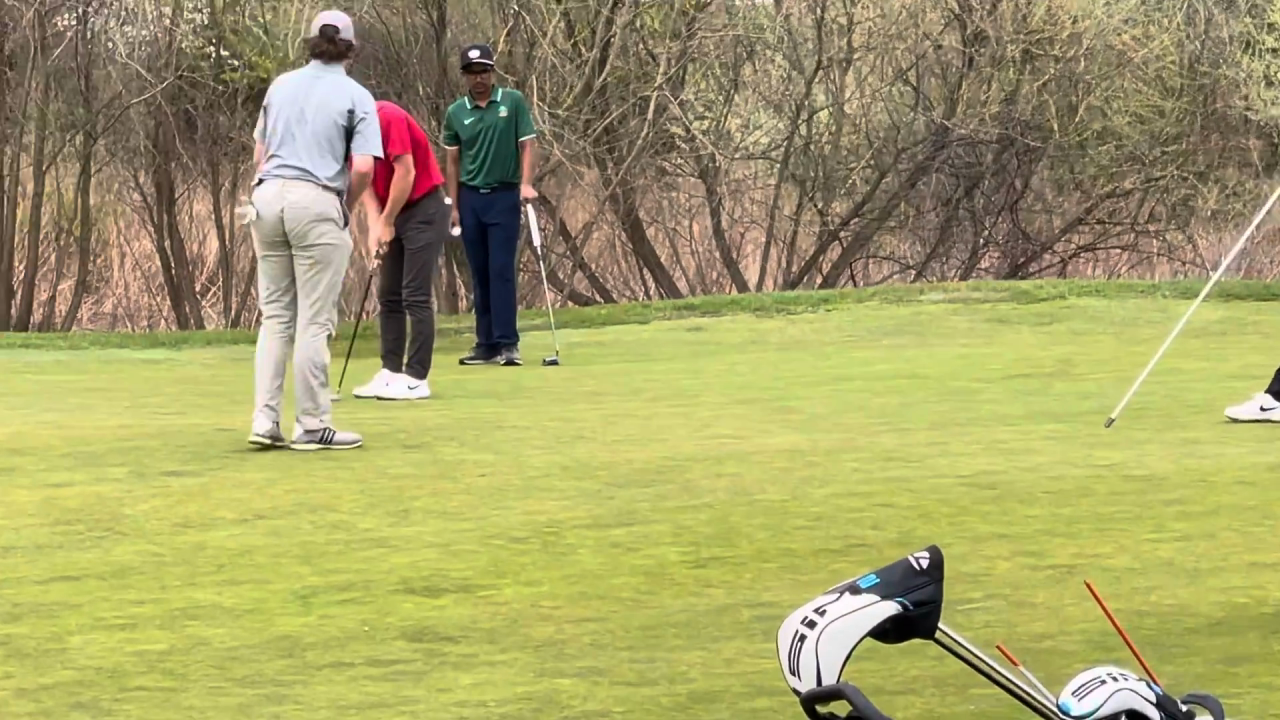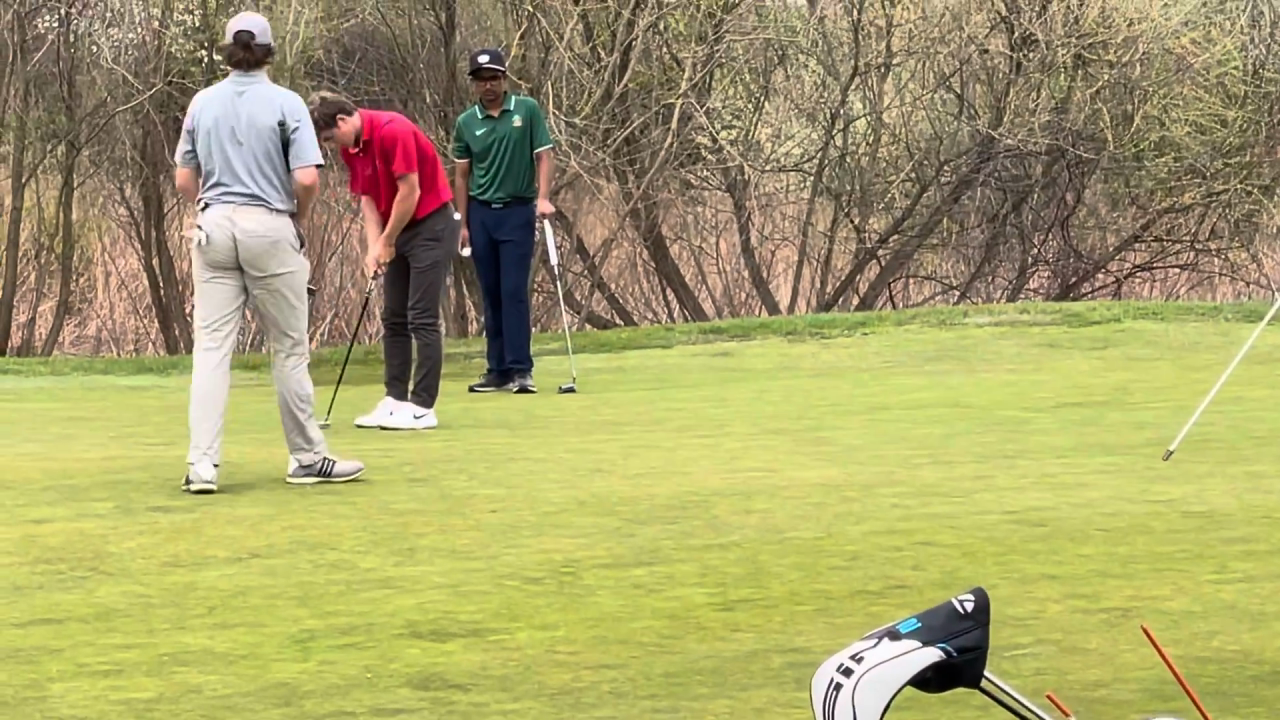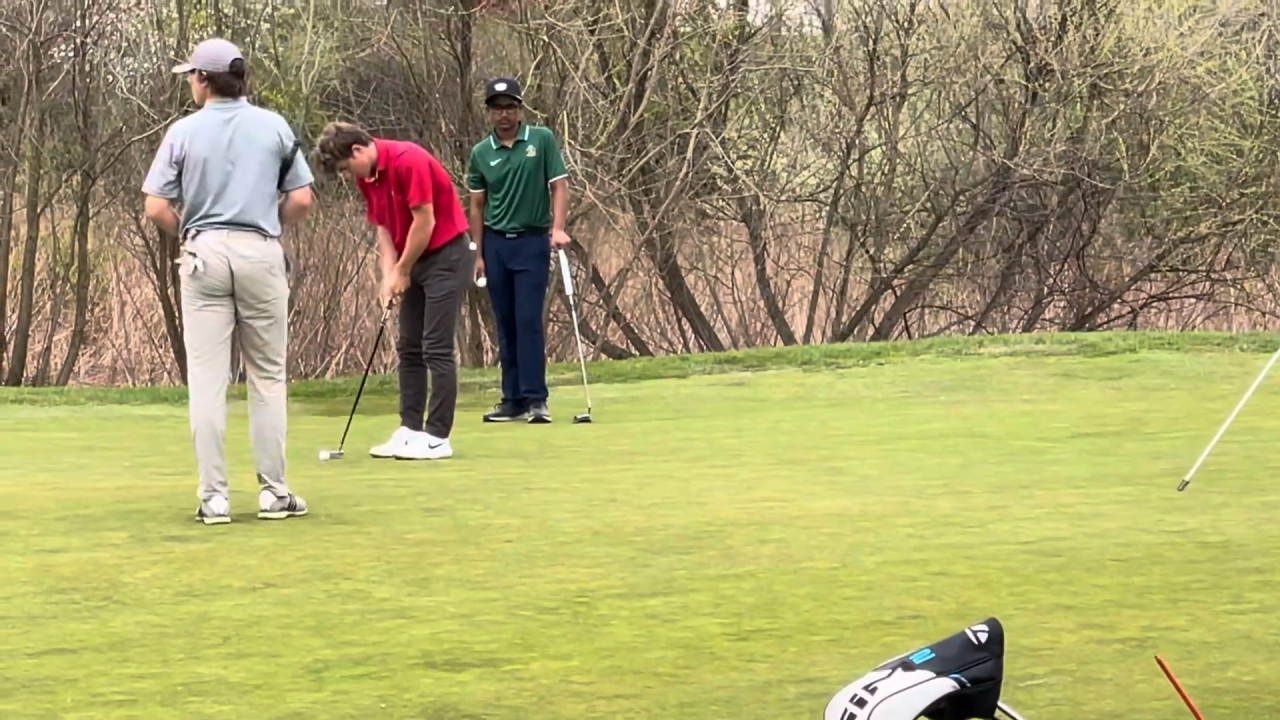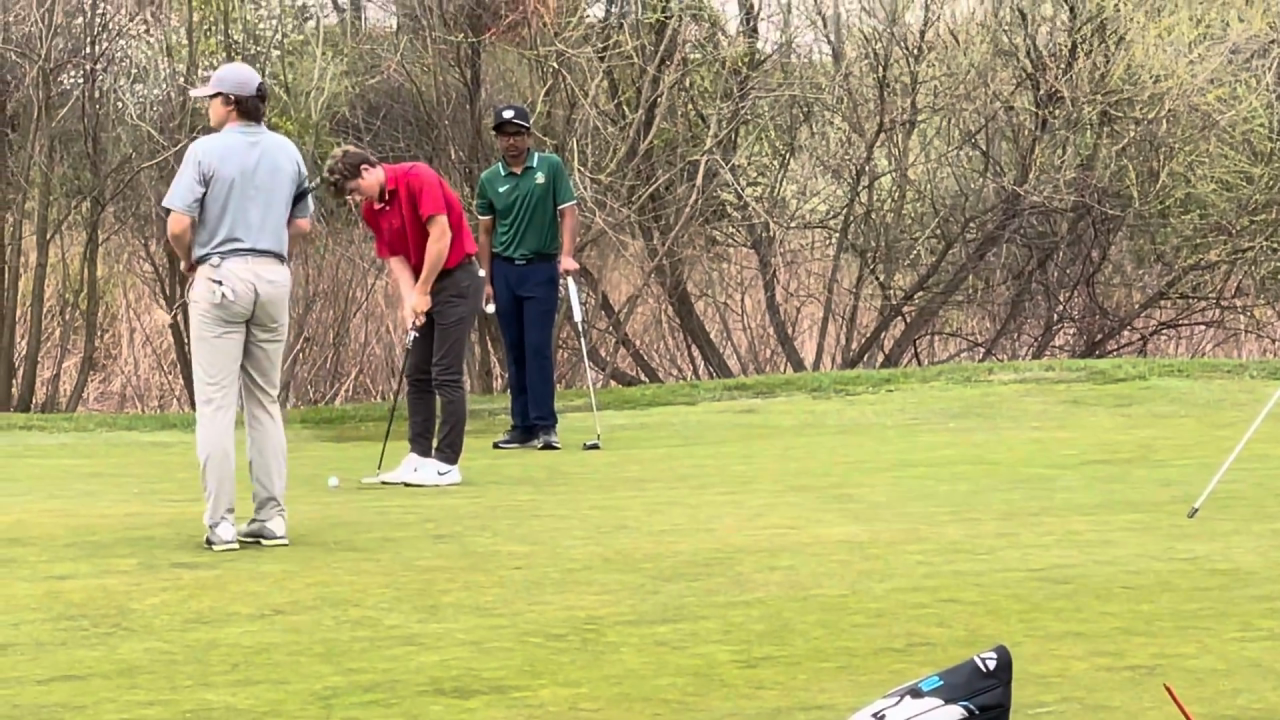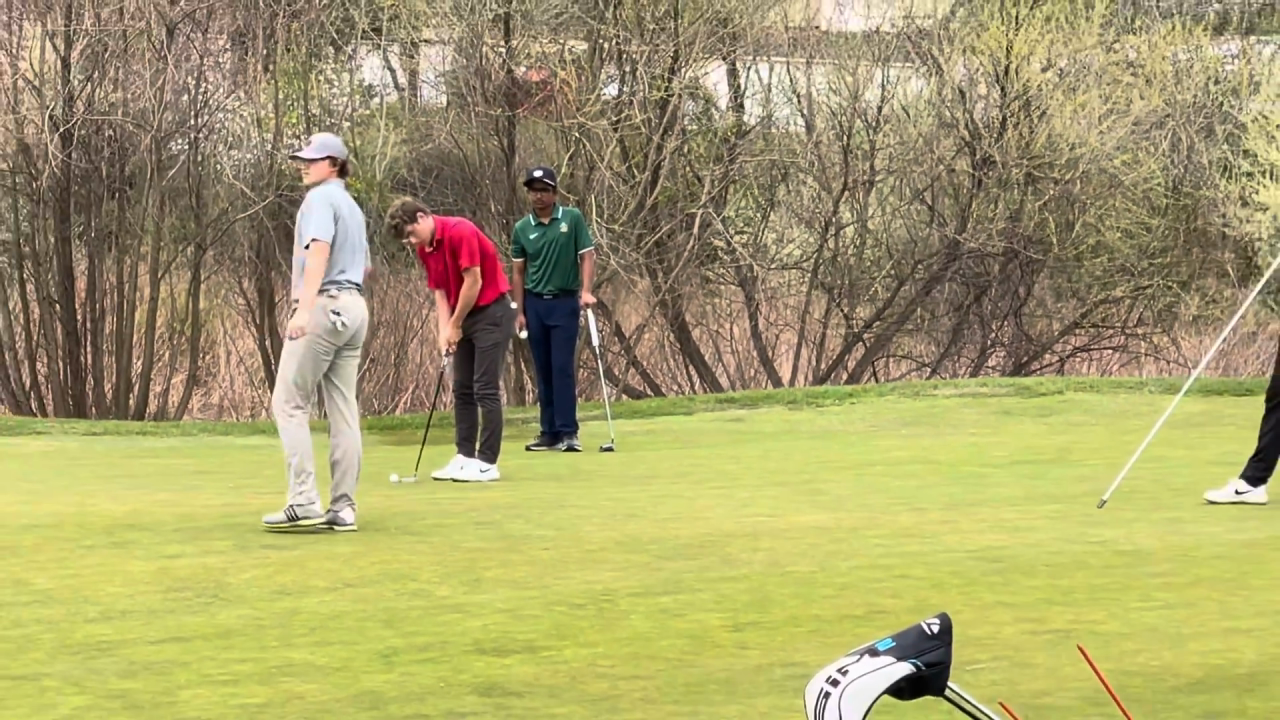
dt=0.5s
person 1, frame 1
left shoulder: (281, 84)
right shoulder: (356, 95)
left elbow: (260, 153)
right elbow: (363, 168)
right wrist: (346, 210)
left hip: (268, 198)
right hip: (317, 203)
left knee: (275, 316)
right knee: (313, 322)
left ankle: (266, 418)
right ankle: (311, 425)
person 1, frame 2
left shoulder: (202, 102)
right shoulder: (286, 102)
left elbow: (184, 180)
right elbow: (306, 179)
right wrist: (298, 218)
left hip: (213, 227)
right hip: (269, 229)
left knee: (211, 348)
right knee: (289, 351)
left ankle: (201, 463)
right ankle: (307, 459)
person 1, frame 3
left shoulder: (183, 131)
right shoulder: (273, 125)
left elbow: (156, 209)
right elbow: (301, 200)
left hip: (204, 256)
right hip: (261, 255)
left knee: (207, 380)
right knee: (267, 379)
left ankle: (214, 496)
right ankle: (274, 492)
person 1, frame 4
left shoulder: (205, 150)
right shoulder: (287, 151)
left elbow: (177, 226)
right elbow: (301, 224)
left wrist: (190, 260)
left hip: (219, 279)
right hip: (273, 278)
left knee: (215, 404)
right knee: (264, 403)
left ankle: (221, 522)
right ankle: (270, 517)
person 1, frame 5
left shoulder: (321, 198)
right shoulder: (350, 204)
left elbow: (319, 252)
right elbow: (365, 265)
left wrist: (305, 308)
left hip: (325, 311)
right hip: (352, 309)
left knee: (289, 404)
right knee: (343, 411)
left ankle: (304, 501)
right ankle: (343, 507)
person 2, frame 1
left shoulder: (514, 102)
right shoulder: (455, 113)
left elbow: (527, 145)
right elbow: (452, 161)
left wrist: (526, 183)
right wrist: (453, 205)
left hip: (504, 196)
right hip: (470, 198)
left knee: (502, 271)
right knee: (479, 274)
left ankle: (507, 343)
right ankle: (486, 343)
person 2, frame 2
left shoulder: (528, 110)
right shoulder: (465, 122)
left elbow: (543, 156)
right elbow: (461, 175)
left wrist: (543, 198)
right wrist: (462, 223)
left hip: (517, 211)
right hip: (480, 214)
left knee: (514, 291)
right knee: (490, 295)
left ankle: (520, 369)
right ankle: (498, 369)
person 2, frame 3
left shoulder: (542, 140)
right shoulder: (480, 153)
left elbow: (559, 185)
right elbow: (477, 206)
left wrist: (558, 228)
right wrist: (478, 254)
left hip: (532, 241)
right hip: (495, 243)
left knee: (528, 321)
right knee: (505, 325)
left ankle: (536, 399)
right ankle: (513, 399)
person 2, frame 4
left shoulder: (551, 166)
right shoulder: (488, 180)
left elbow: (568, 212)
right elbow: (485, 232)
left wrist: (567, 254)
right wrist: (486, 280)
left hip: (541, 268)
right hip: (504, 270)
left knee: (538, 347)
right knee: (514, 351)
left ankle: (545, 426)
right ankle: (523, 425)
person 2, frame 5
left shoulder: (573, 218)
right shoulder: (521, 229)
left elbow: (586, 256)
right elbow: (518, 272)
left wrist: (586, 291)
right wrist: (520, 312)
left hip: (565, 302)
right hip: (534, 304)
left knee: (563, 368)
right knee: (543, 371)
left ankle: (568, 432)
right ankle: (549, 432)
person 3, frame 1
left shoulder: (387, 116)
left elbow: (406, 172)
right elbow: (366, 184)
left wrist: (386, 223)
right wrist: (375, 228)
left hip: (425, 209)
right hip: (393, 214)
left knee: (416, 296)
right knee: (389, 296)
left ankle: (416, 378)
right ankle: (391, 371)
person 3, frame 2
left shoulder: (393, 129)
right shoulder: (349, 148)
left elbow: (410, 192)
right elbow: (367, 197)
left wrist: (386, 242)
right wrist: (373, 247)
left hip: (431, 225)
right hip: (396, 230)
left knee: (422, 318)
right knee: (393, 318)
person 3, frame 3
left shoulder: (408, 159)
right shoulder: (366, 179)
left elbow: (425, 221)
right elbow: (384, 227)
left wrist: (401, 272)
right wrist: (388, 276)
left hip: (446, 255)
right hip: (413, 260)
left knee: (436, 348)
right knee: (409, 348)
person 3, frame 4
left shoulder: (416, 176)
right shoulder: (371, 210)
left elbow: (441, 234)
right elbow: (395, 258)
left wrist: (423, 291)
right wrist: (409, 300)
left hip: (456, 279)
right hip: (423, 287)
left knee: (446, 374)
right knee: (417, 373)
person 3, frame 5
left shoulder: (460, 231)
right shoulder: (424, 250)
left elbow: (473, 281)
right elbow: (440, 291)
left wrist: (455, 325)
right wrist: (444, 330)
left hip: (492, 313)
right hip: (465, 315)
left knee: (485, 389)
right knee: (462, 389)
left ankle: (487, 463)
right ankle: (465, 457)
